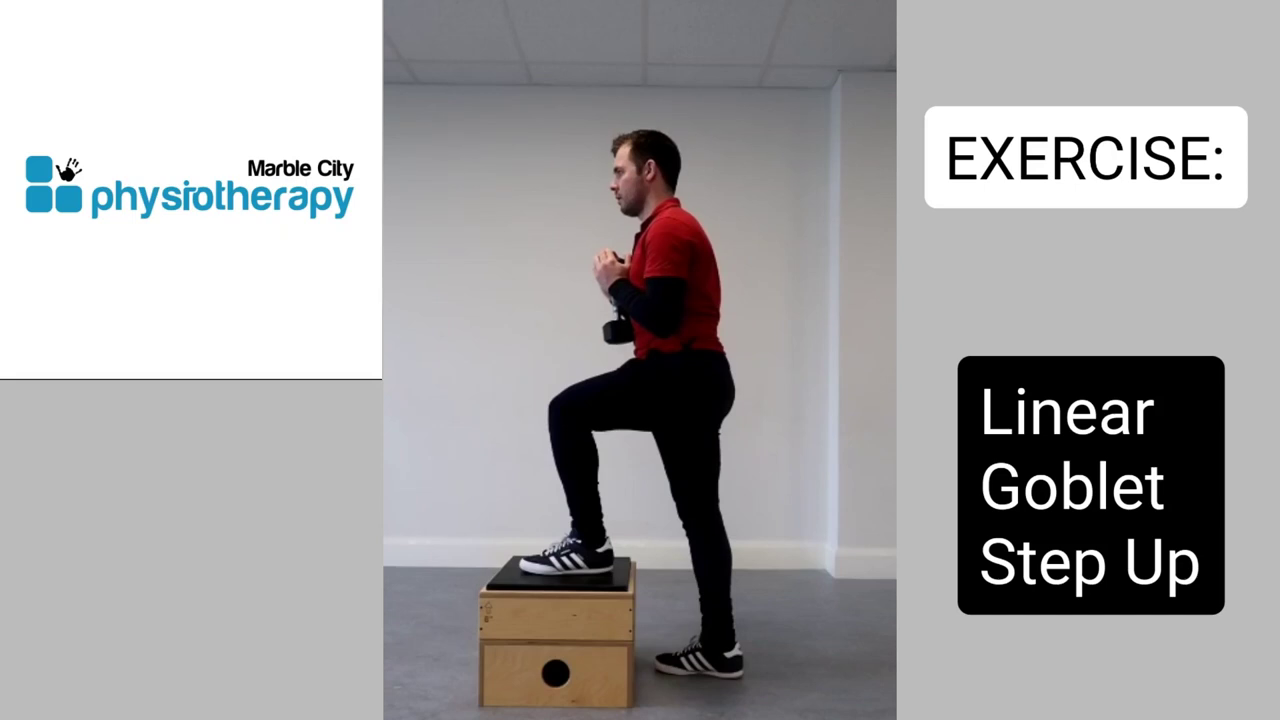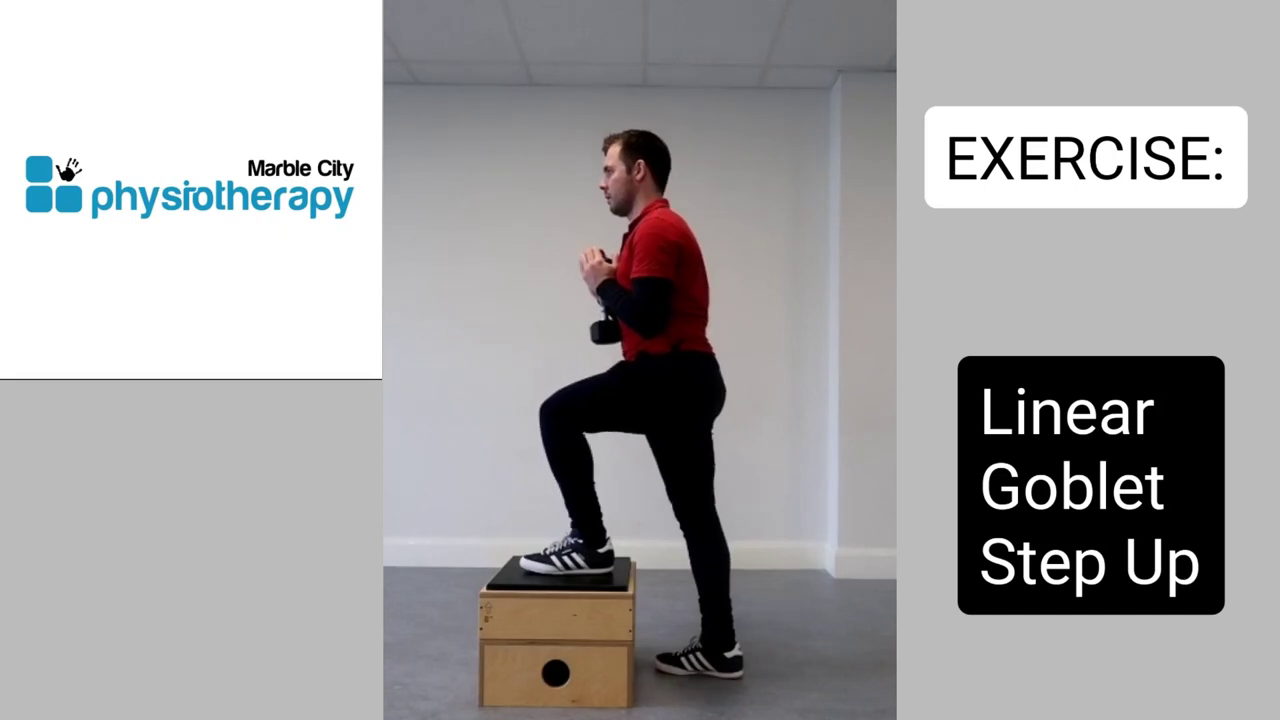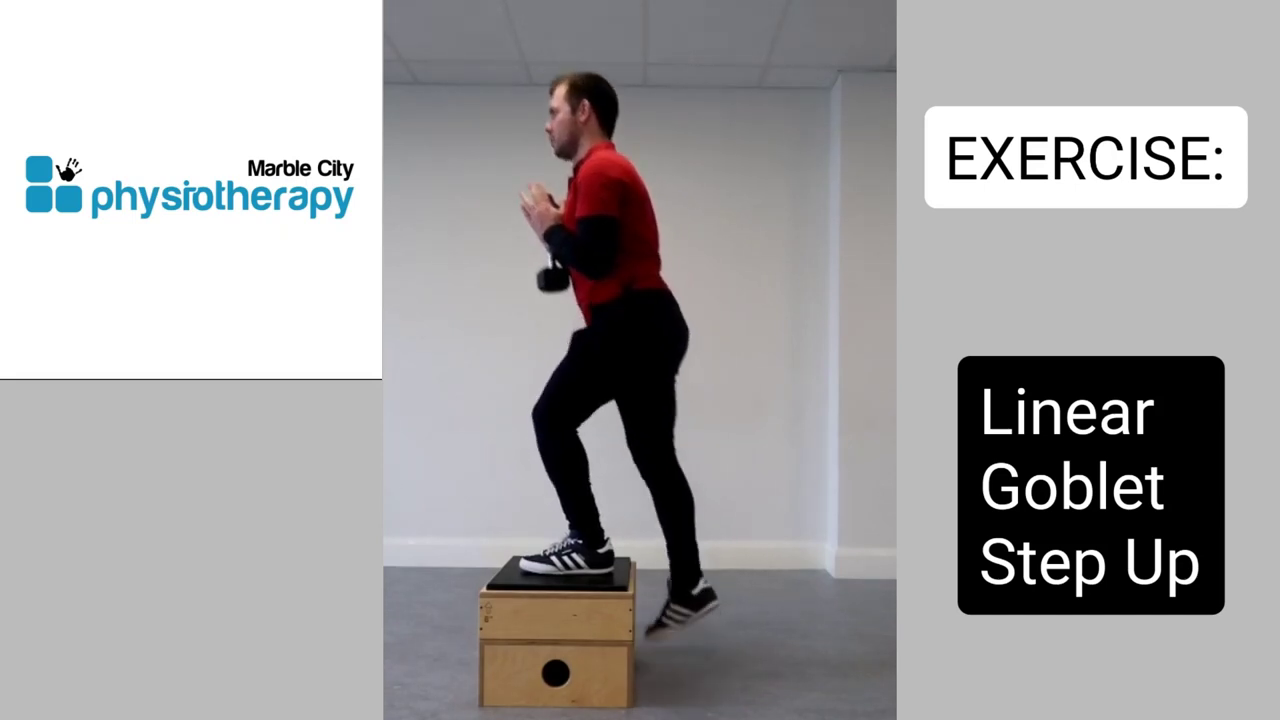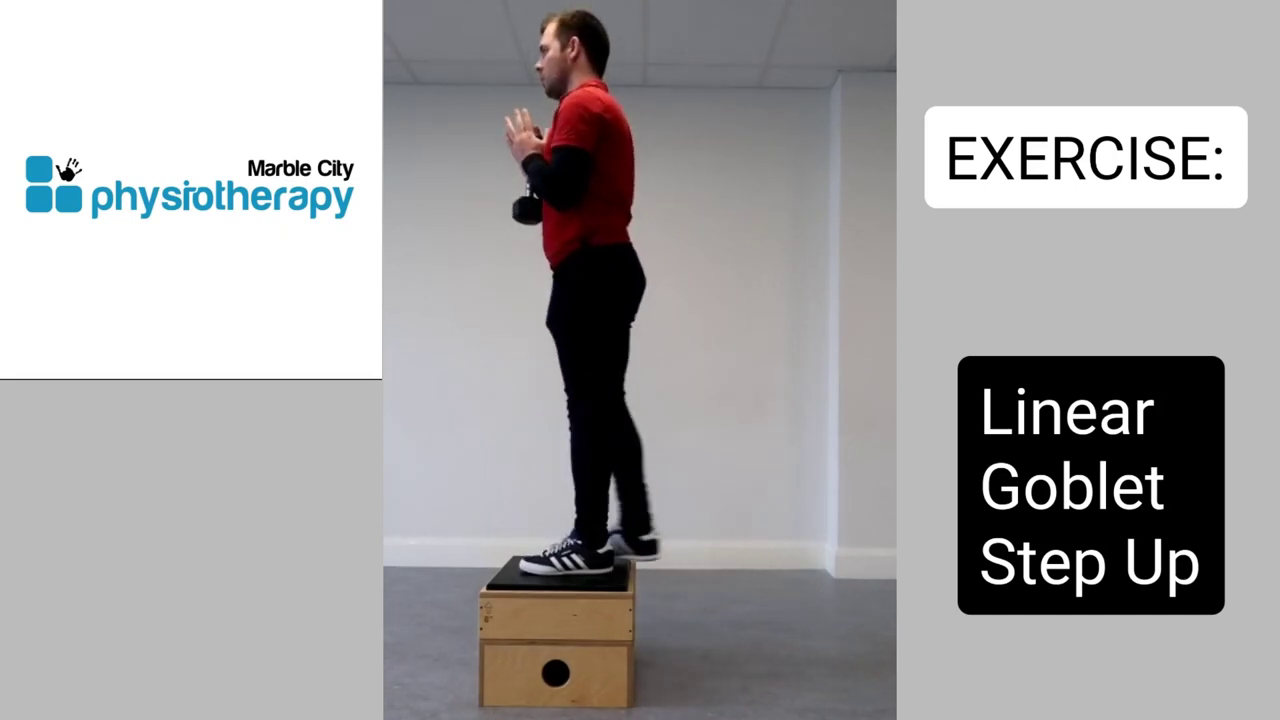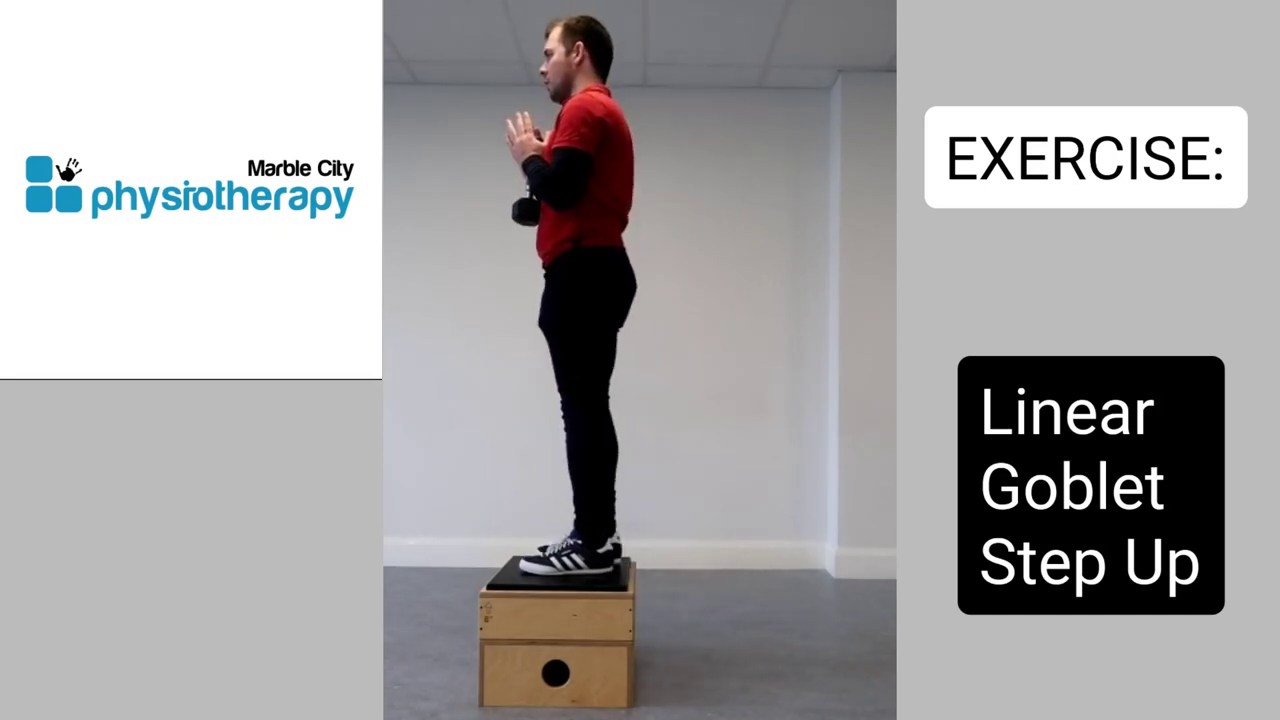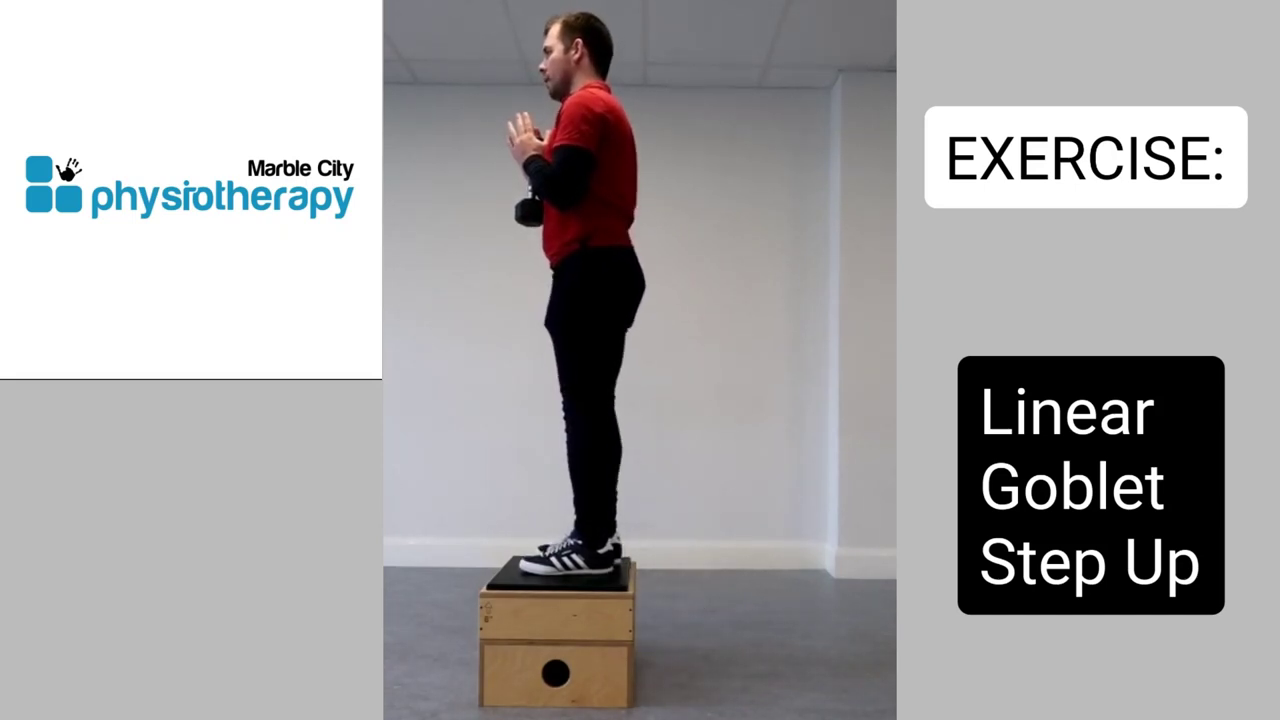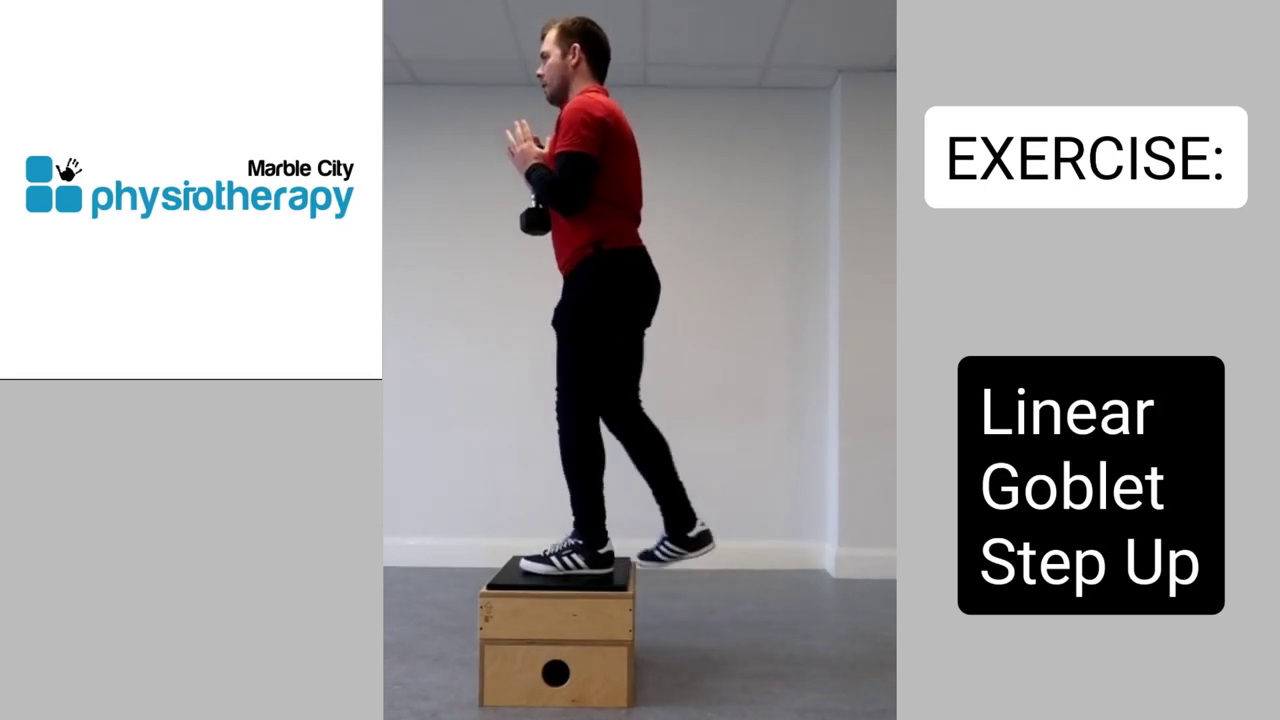
dt=0.4s
person 1, frame 1
left shoulder: (668, 227)
right shoulder: (666, 227)
left elbow: (662, 318)
left wrist: (615, 285)
right wrist: (625, 285)
left hip: (684, 377)
right hip: (693, 380)
left knee: (569, 411)
right knee: (698, 514)
left ankle: (588, 542)
right ankle: (719, 645)
person 1, frame 2
left shoulder: (656, 229)
right shoulder: (655, 228)
left elbow: (648, 319)
left wrist: (602, 284)
right wrist: (612, 285)
left hip: (672, 378)
right hip: (684, 380)
left knee: (560, 414)
right knee: (695, 514)
left ankle: (589, 542)
right ankle: (719, 644)
person 1, frame 3
left shoulder: (598, 170)
right shoulder: (605, 169)
left elbow: (595, 259)
left wrist: (549, 227)
right wrist: (558, 227)
left hip: (631, 324)
right hip: (649, 324)
left knee: (553, 418)
right knee: (655, 460)
left ankle: (589, 544)
right ankle: (688, 586)
person 1, frame 4
left shoulder: (582, 105)
right shoulder: (599, 107)
left elbow: (562, 190)
left wrist: (528, 155)
right wrist: (540, 159)
left hip: (590, 273)
right hip: (606, 270)
left knee: (589, 409)
right knee: (605, 406)
left ankle: (588, 544)
right ankle: (636, 528)
person 1, frame 5
left shoulder: (585, 109)
right shoulder: (601, 112)
left elbow: (560, 190)
left wrist: (529, 157)
right wrist: (543, 162)
left hip: (583, 275)
right hip: (597, 274)
left knee: (582, 408)
right knee: (588, 407)
left ankle: (592, 542)
right ankle: (598, 534)
person 1, frame 6
left shoulder: (585, 106)
right shoulder: (601, 109)
left elbow: (562, 189)
left wrist: (529, 156)
right wrist: (543, 159)
left hip: (591, 275)
right hip: (605, 273)
left knee: (584, 409)
right knee: (592, 408)
left ankle: (591, 543)
right ankle: (598, 534)
person 1, frame 7
left shoulder: (584, 112)
right shoulder: (599, 113)
left elbow: (567, 197)
left wrist: (530, 165)
right wrist: (545, 166)
left hip: (603, 279)
right hip: (621, 276)
left knee: (576, 410)
right knee: (619, 409)
left ankle: (590, 544)
right ankle: (684, 528)
